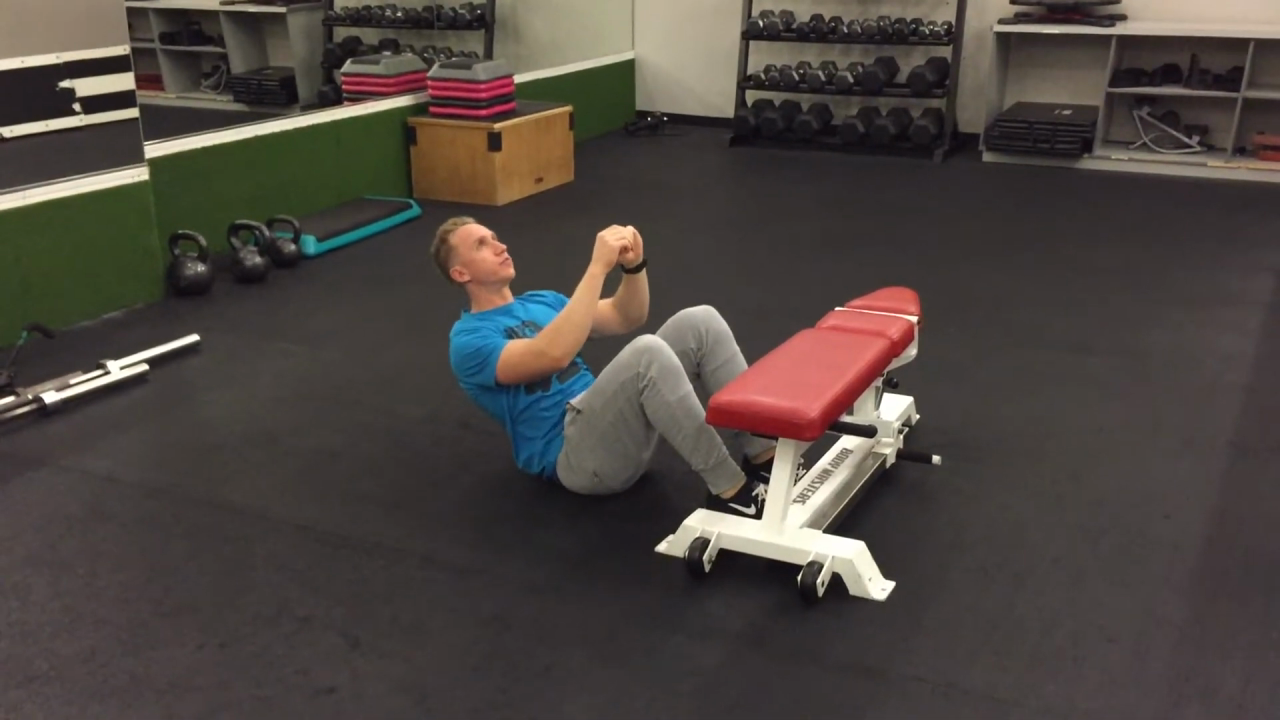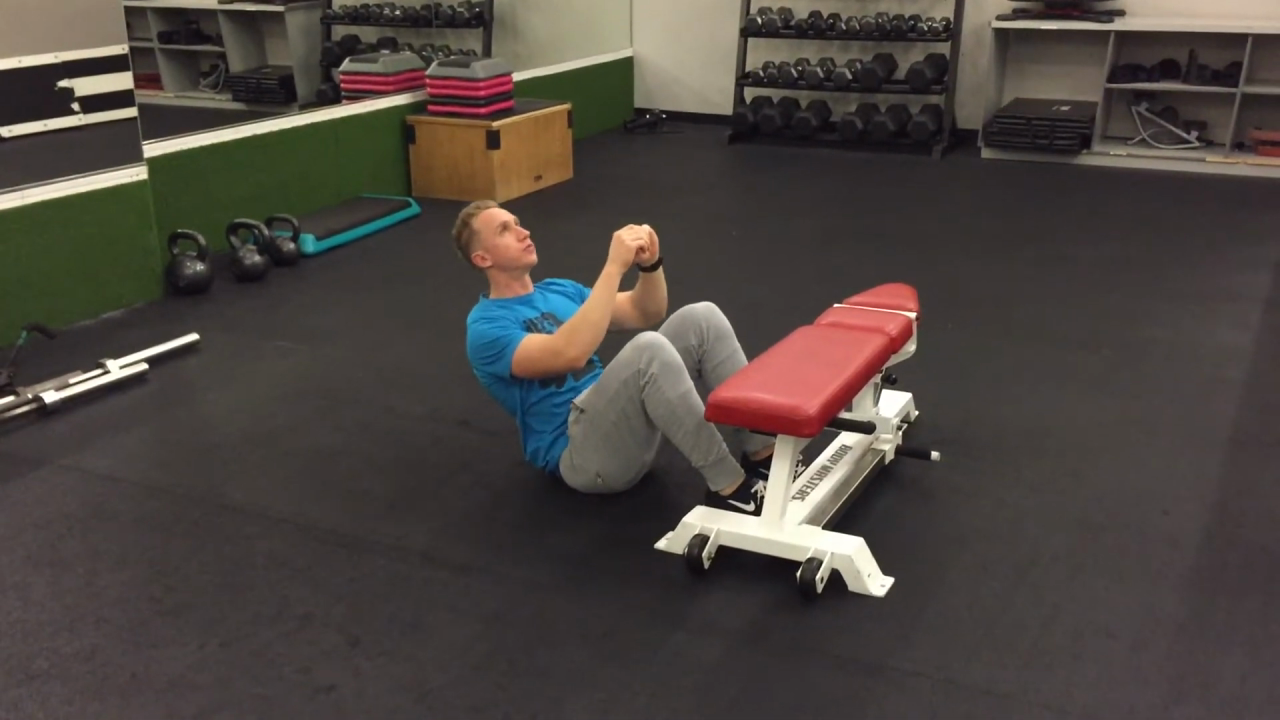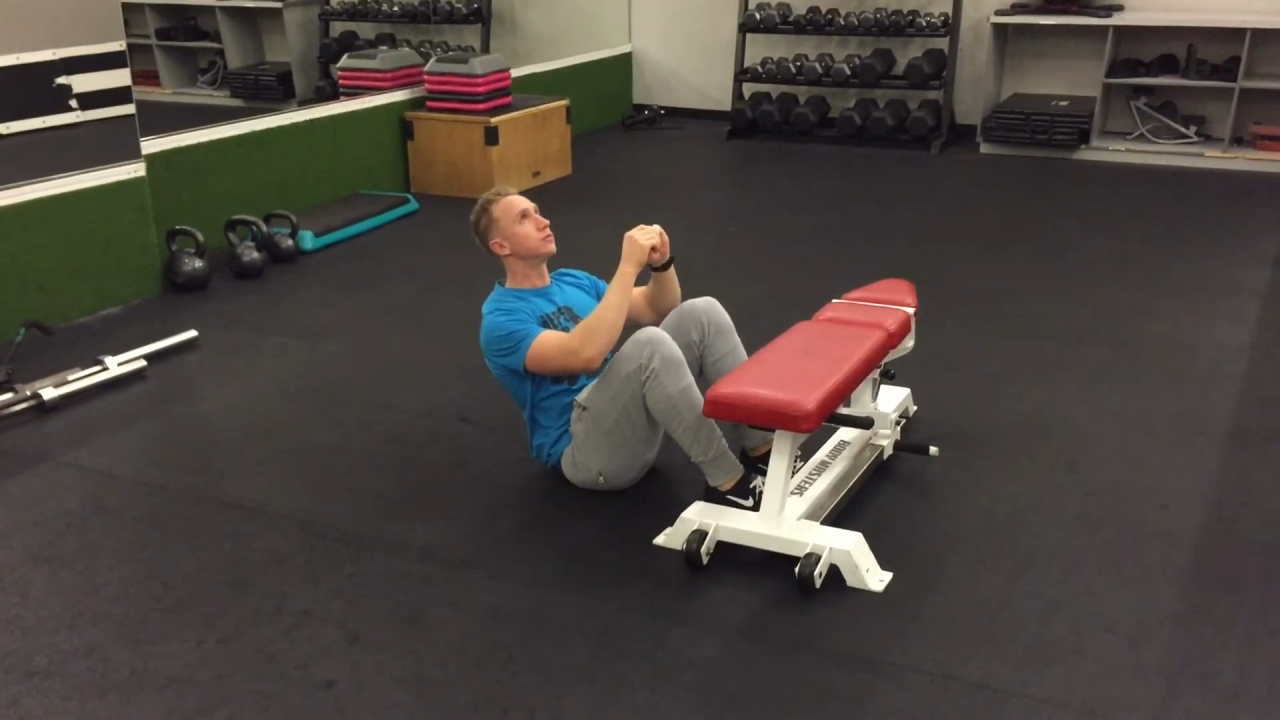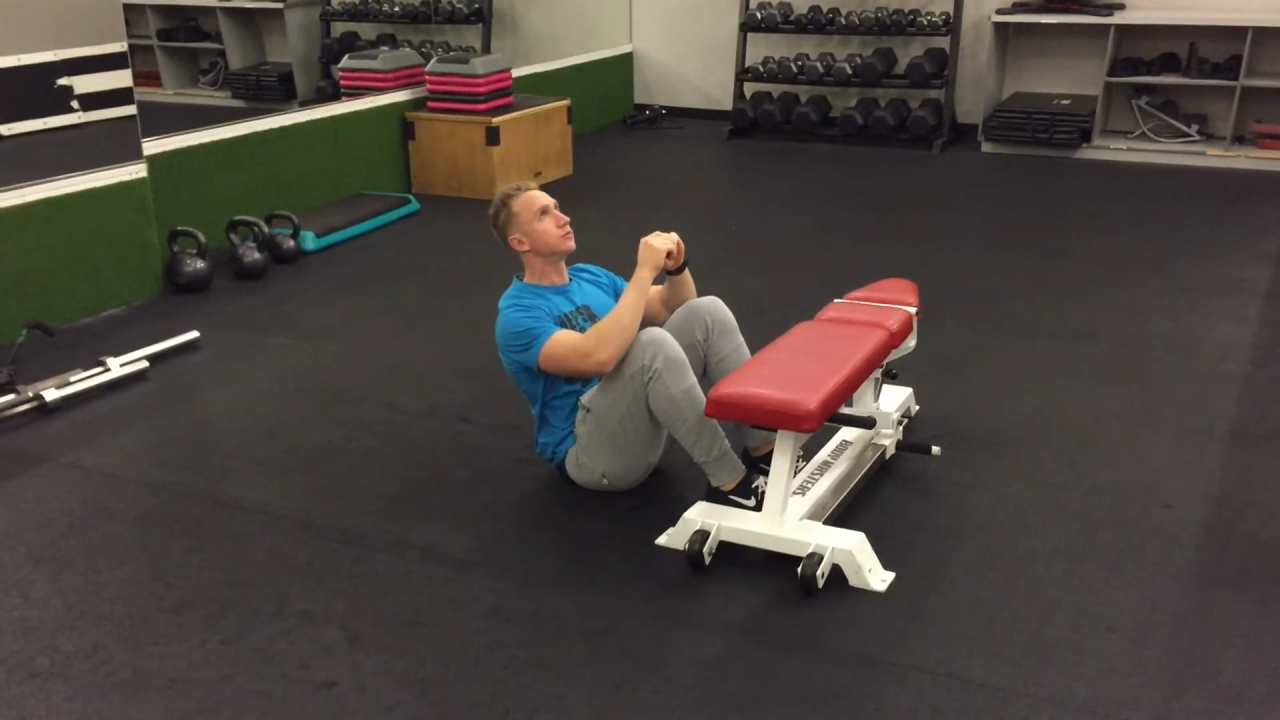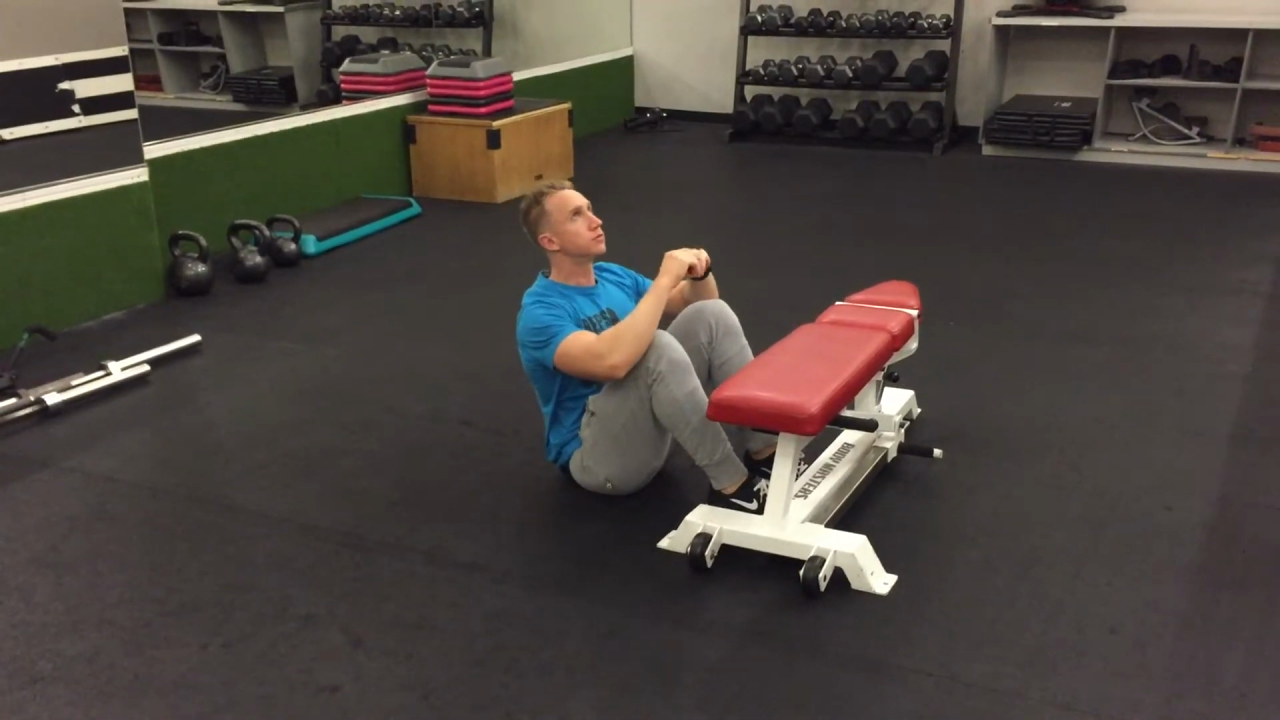
dt=0.5s
person 1, frame 1
left shoulder: (539, 302)
right shoulder: (470, 340)
left elbow: (628, 317)
right elbow: (553, 354)
left wrist: (633, 264)
right wrist: (598, 267)
left hip: (613, 419)
right hip: (576, 454)
left knee: (700, 322)
right knee: (648, 352)
left ankle: (763, 459)
right ankle: (731, 491)
person 1, frame 2
left shoulder: (559, 291)
right shoulder: (487, 327)
left elbow: (647, 314)
right elbow: (569, 354)
left wrist: (649, 263)
right wrist: (614, 267)
left hip: (618, 414)
right hip: (579, 452)
left knee: (701, 318)
right knee: (649, 348)
left ankle: (762, 455)
right ankle: (730, 488)
person 1, frame 3
left shoulder: (573, 282)
right shoulder: (502, 318)
left elbow: (660, 311)
right elbow: (586, 354)
left wrist: (661, 263)
right wrist: (629, 266)
left hip: (629, 411)
right hip: (584, 448)
left knee: (702, 313)
right knee: (650, 344)
left ankle: (761, 451)
right ankle: (728, 483)
person 1, frame 4
left shoulder: (591, 277)
right shoulder: (518, 314)
left elbow: (674, 310)
right elbow: (598, 357)
left wrist: (675, 266)
right wrist: (644, 272)
left hip: (638, 418)
right hip: (589, 450)
left knee: (707, 312)
right knee: (652, 343)
left ankle: (762, 450)
right ankle: (730, 483)
person 1, frame 5
left shoulder: (612, 276)
right shoulder: (541, 313)
left elbow: (698, 304)
right elbow: (612, 361)
left wrist: (699, 272)
right wrist: (665, 280)
left hip: (646, 422)
right hip: (594, 453)
left knee: (713, 315)
right knee: (659, 347)
left ankle: (765, 454)
right ankle: (732, 485)
